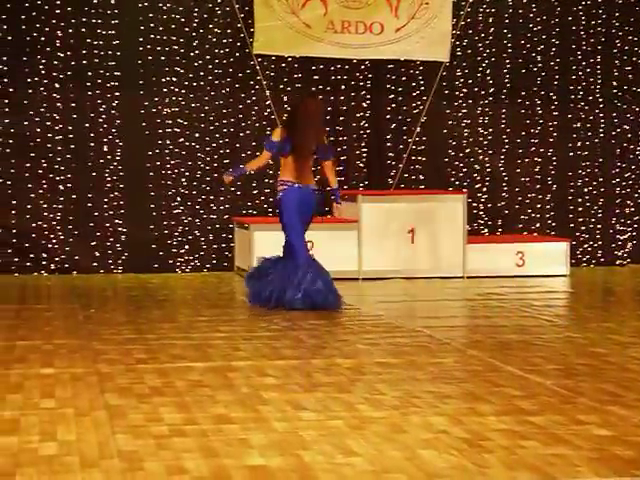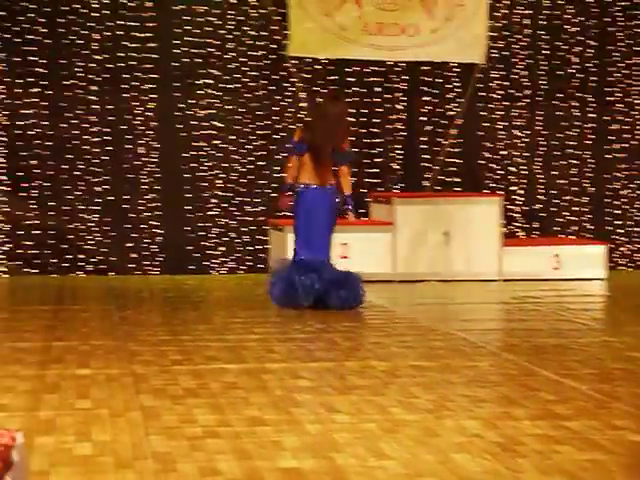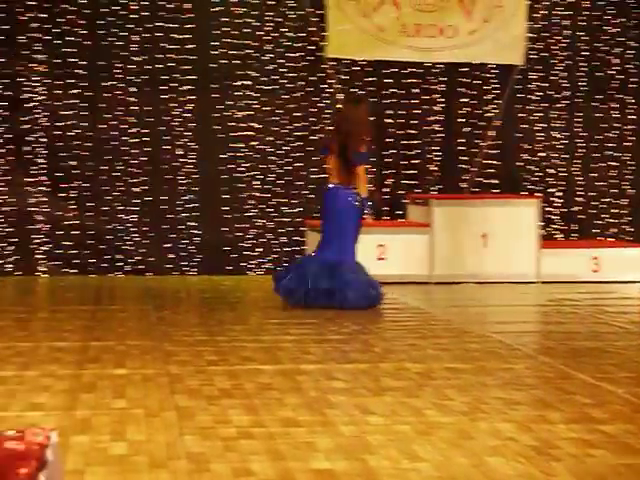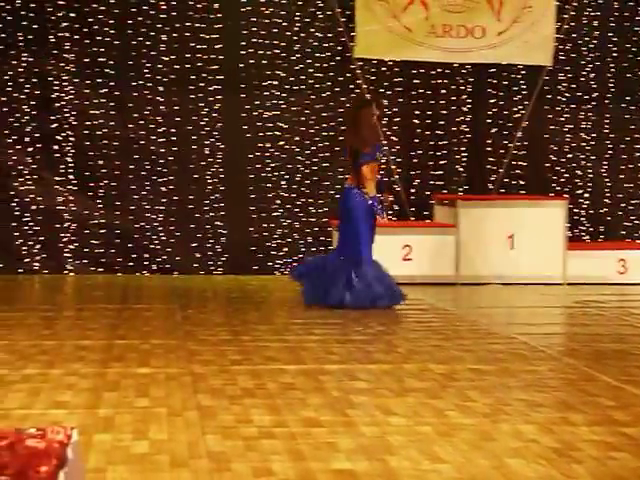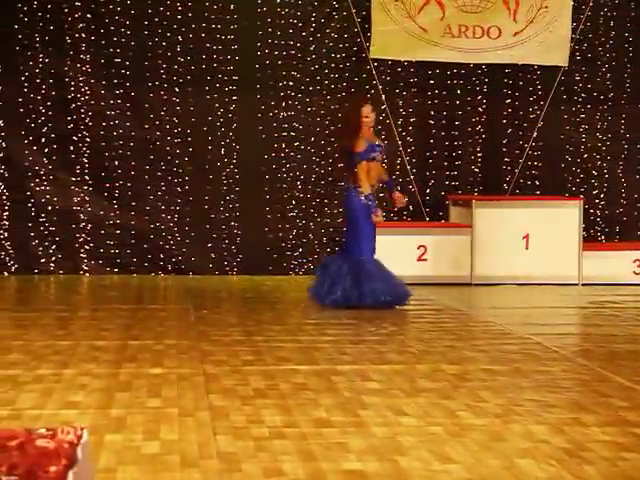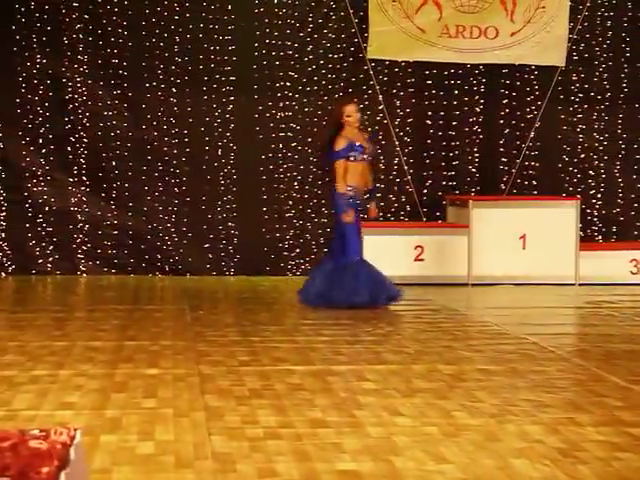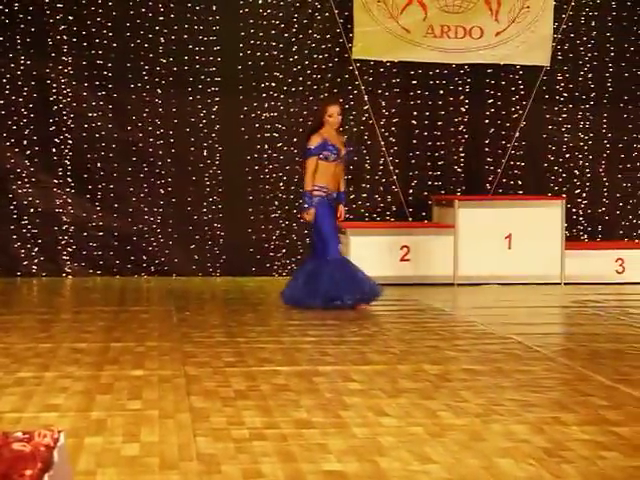
dt=0.2s
person 1, frame 1
left shoulder: (282, 132)
right shoulder: (319, 135)
left elbow: (262, 159)
right elbow: (329, 168)
left wrist: (234, 172)
right wrist: (336, 197)
left hip: (288, 192)
right hip: (310, 194)
left knee: (297, 248)
right knee: (294, 243)
left ankle: (312, 293)
right ankle: (287, 291)
person 1, frame 2
left shoulder: (303, 134)
right shoulder: (341, 141)
left elbow: (292, 165)
right elbow: (344, 175)
left wrist: (286, 191)
right wrist: (350, 207)
left hip: (304, 194)
right hip: (327, 195)
left knee: (305, 247)
right knee: (321, 246)
left ankle: (306, 291)
person 1, frame 3
left shoulder: (335, 137)
right shoulder: (360, 143)
right elbow: (360, 178)
right wrist: (366, 207)
left hip: (331, 193)
right hip: (350, 197)
left knee: (328, 246)
right knee: (345, 249)
left ankle: (312, 287)
right ankle: (347, 294)
person 1, frame 4
left shoulder: (358, 138)
right shoulder: (366, 142)
right elbow: (368, 178)
right wrist: (378, 209)
left hip: (351, 195)
right hip: (359, 197)
left knee: (347, 247)
right knee: (362, 249)
right ankle: (363, 295)
person 1, frame 5
left shoulder: (371, 136)
right shoulder: (360, 143)
left elbow: (377, 167)
right elbow: (362, 178)
left wrist: (393, 190)
right wrist: (375, 208)
left hip: (363, 197)
right hip: (360, 198)
left knee: (354, 247)
right knee: (364, 249)
left ankle: (338, 290)
right ankle: (369, 294)
person 1, frame 6
left shoulder: (364, 137)
right shoulder: (341, 141)
right elbow: (339, 176)
left wrist: (371, 199)
right wrist: (345, 207)
left hip: (356, 198)
right hip: (345, 198)
left knee: (342, 249)
right knee: (352, 249)
left ankle: (327, 291)
right ankle: (360, 294)
person 1, frame 7
left shoulder: (340, 139)
right shoulder: (316, 140)
right elbow: (309, 173)
left wrist: (342, 201)
right wrist: (308, 205)
left hip: (330, 199)
right hip: (318, 198)
left knee: (321, 248)
right knee: (330, 248)
left ankle: (312, 293)
right ankle: (344, 294)
